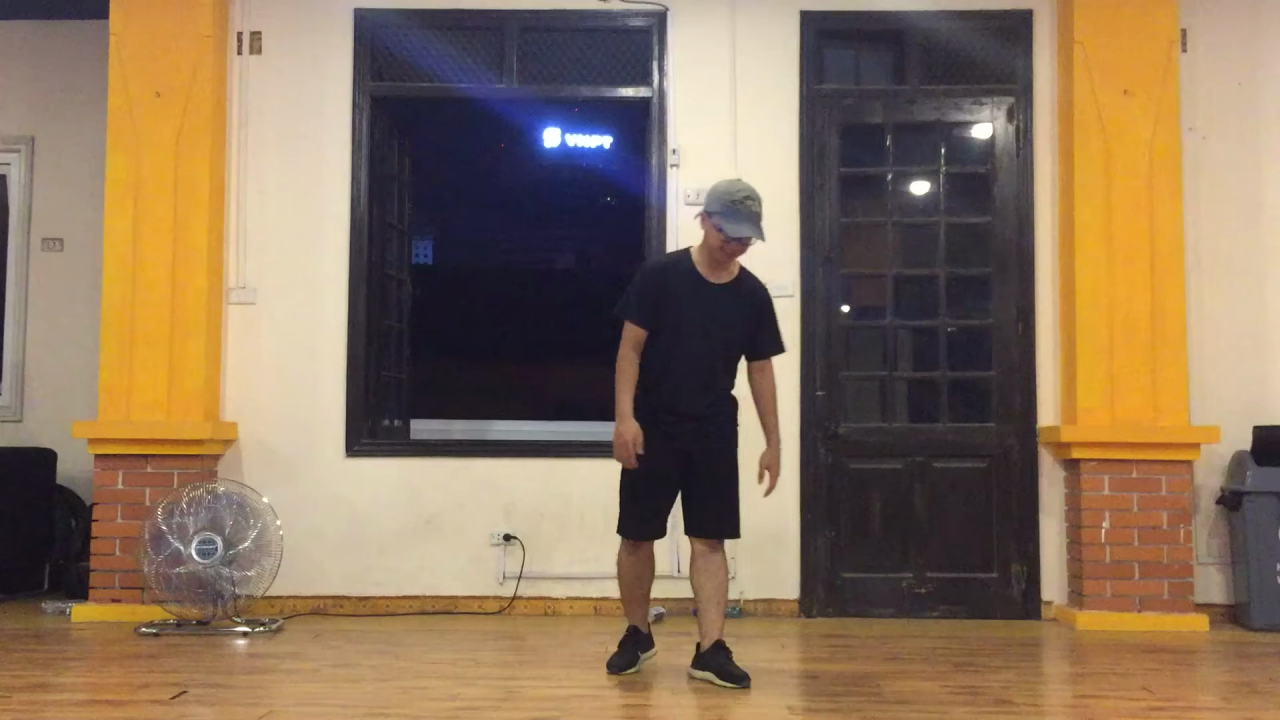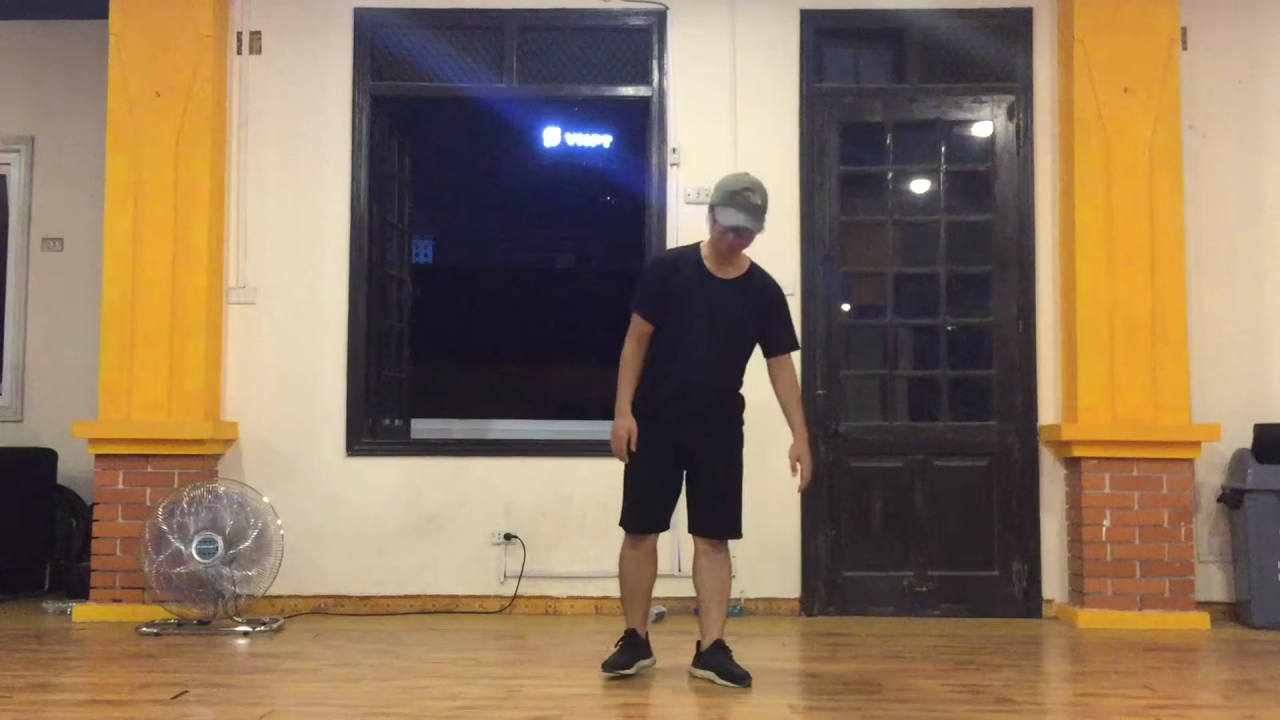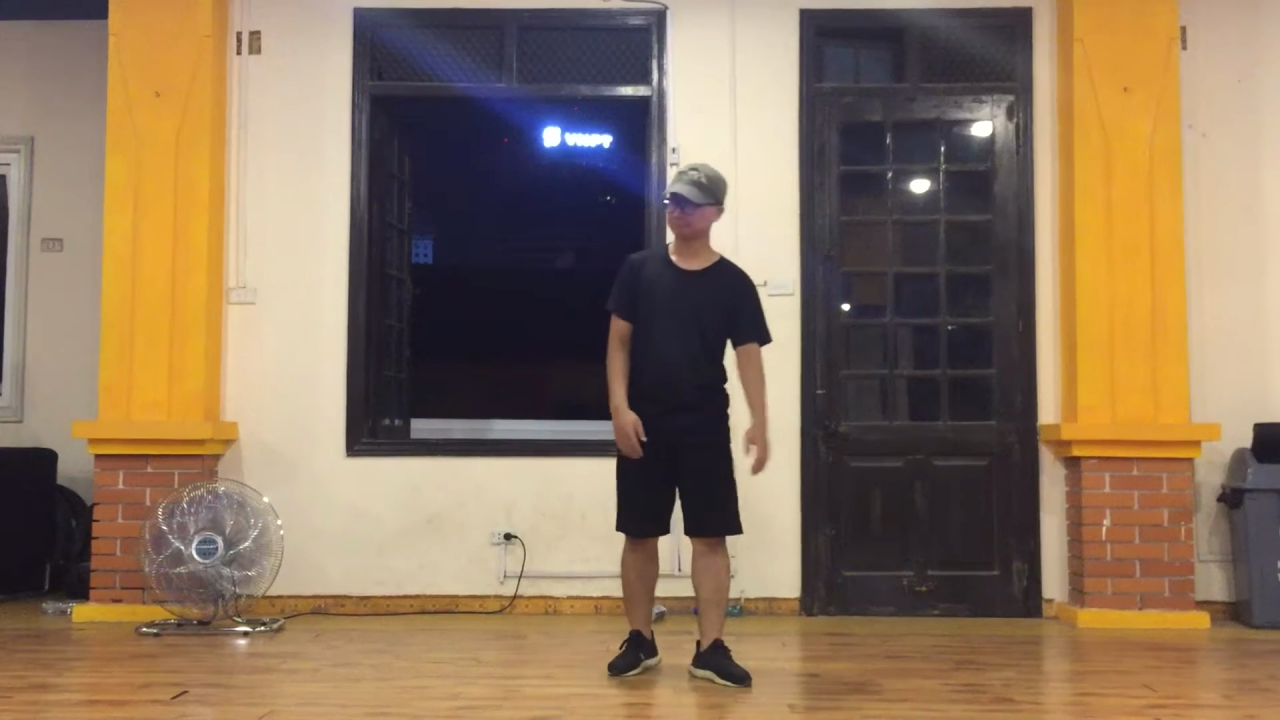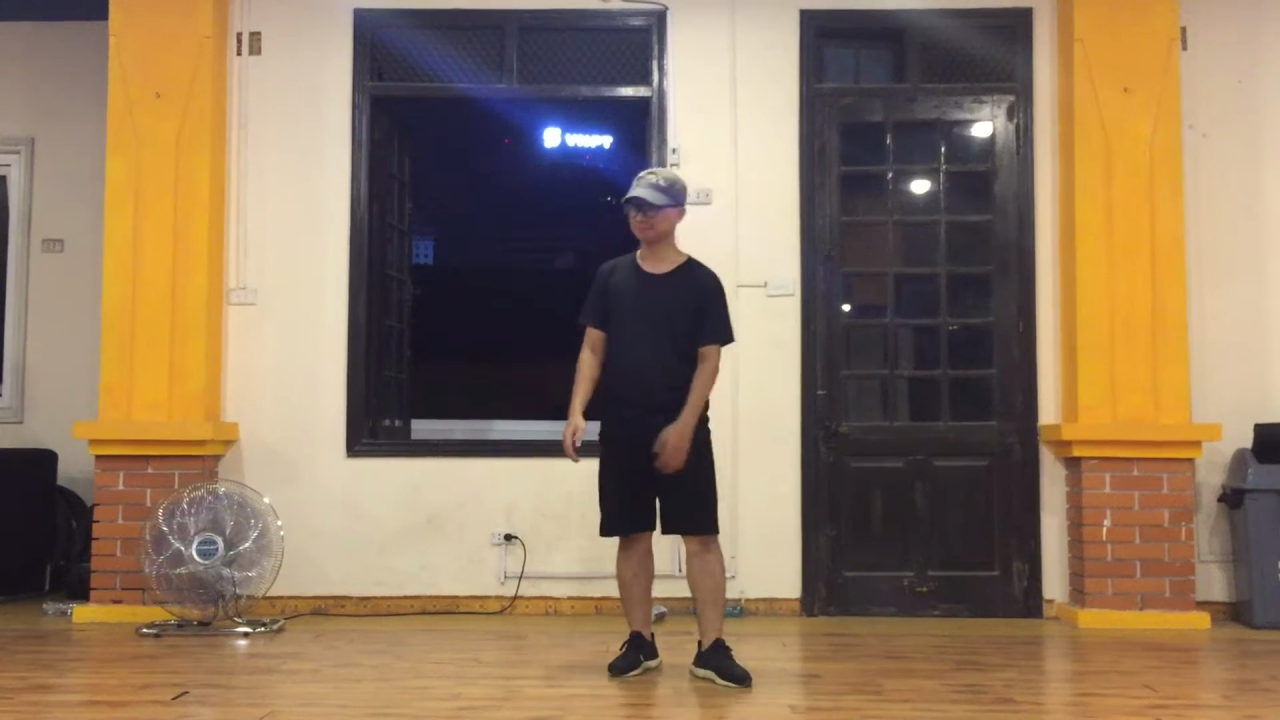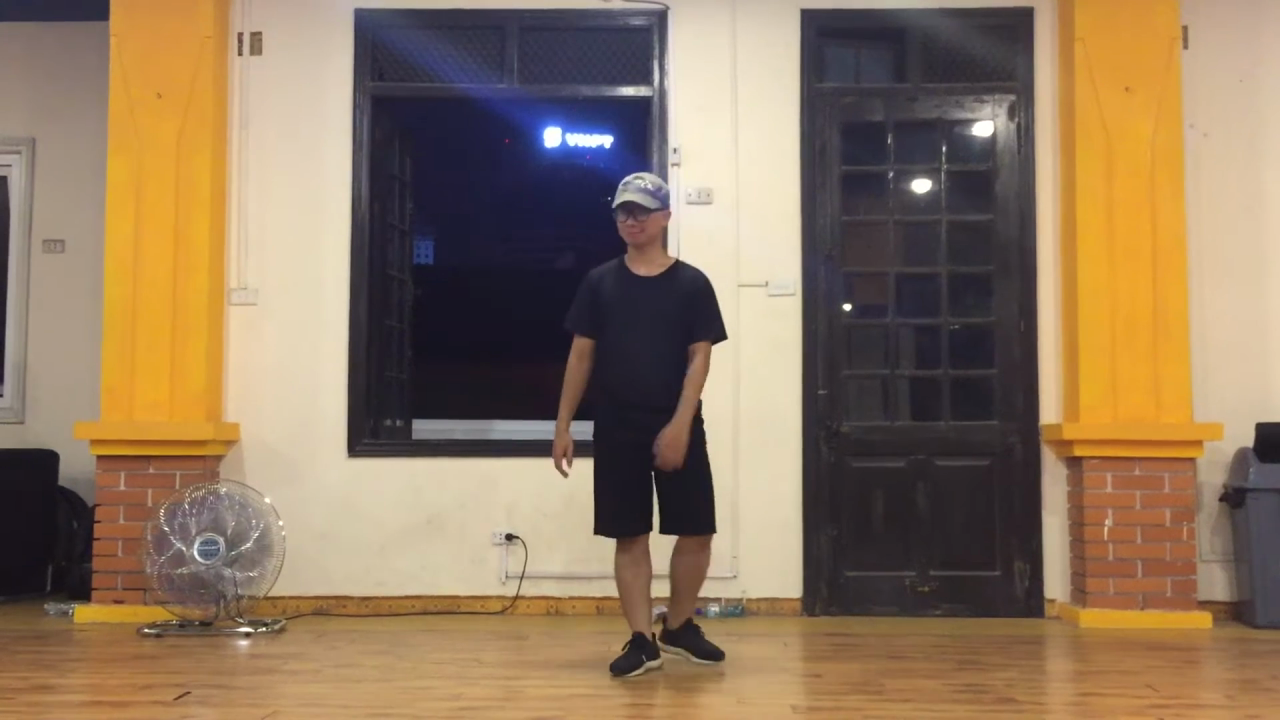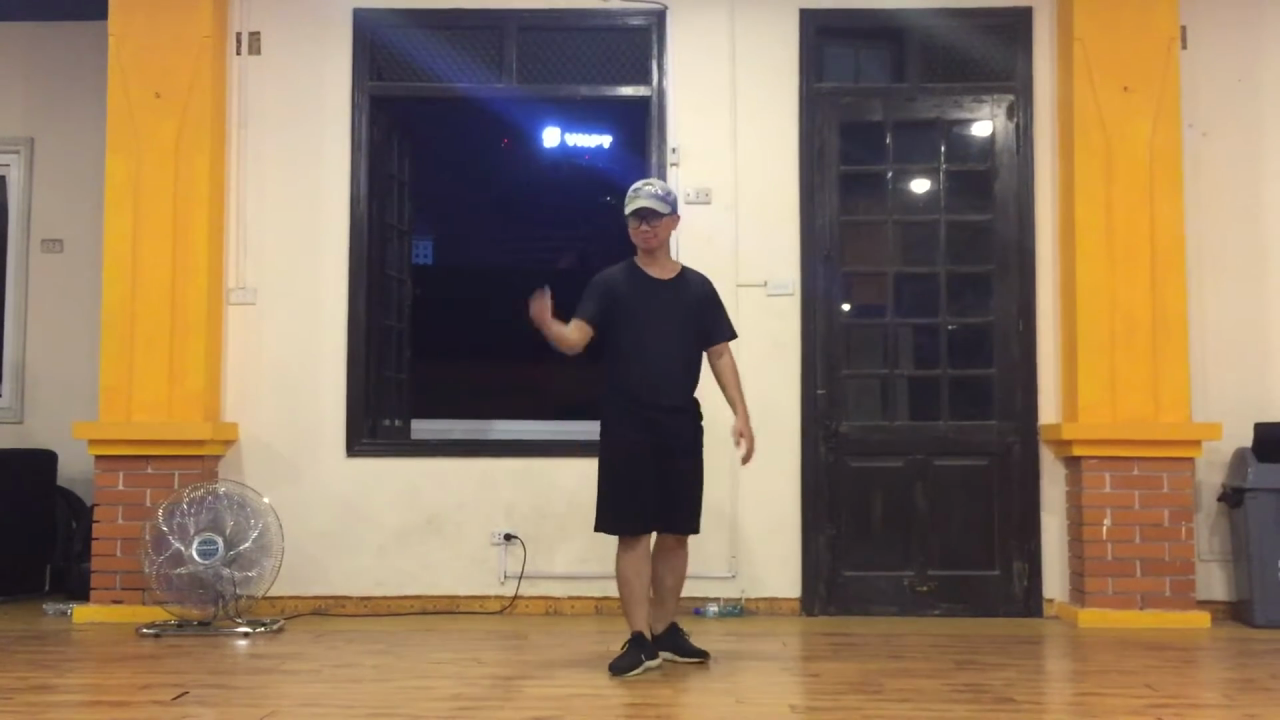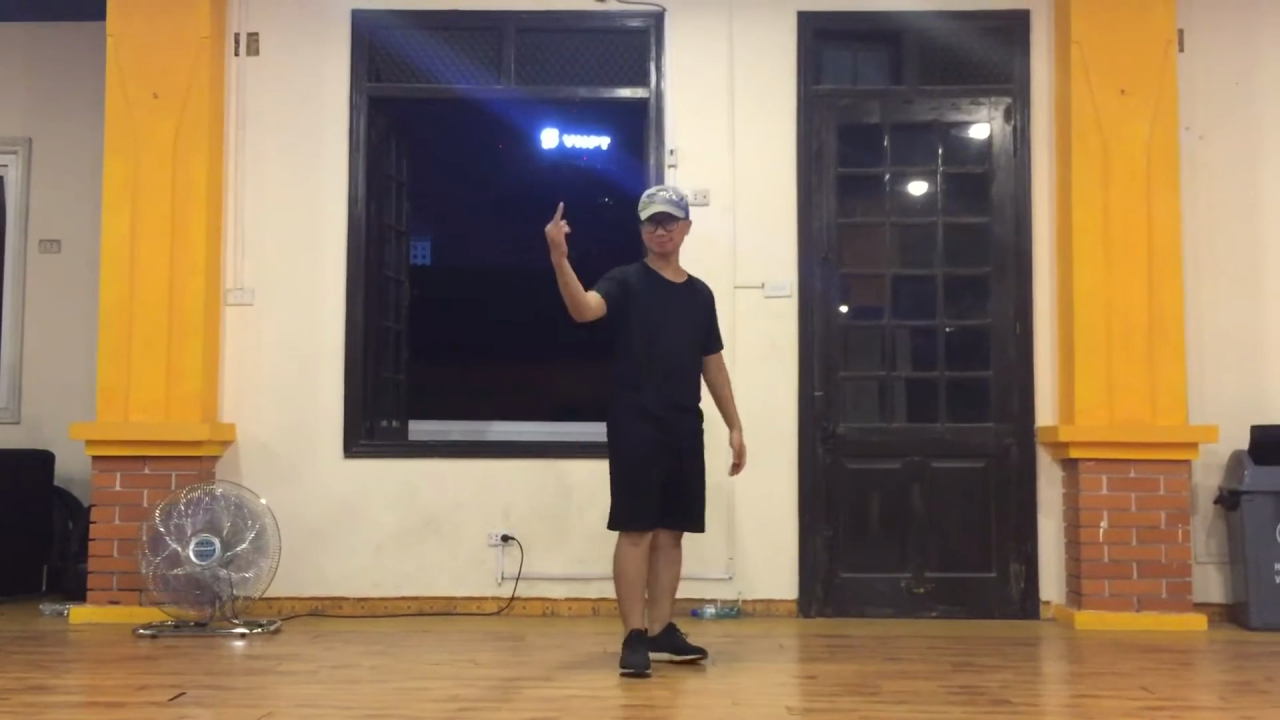
dt=0.3s
person 1, frame 1
left shoulder: (753, 294)
right shoulder: (660, 274)
left elbow: (760, 369)
right elbow: (630, 348)
left wrist: (772, 442)
right wrist: (625, 418)
left hip: (715, 432)
right hip: (654, 427)
left knee: (710, 538)
right knee: (638, 535)
left ankle: (710, 649)
right ankle: (636, 634)
person 1, frame 2
left shoulder: (764, 291)
right shoulder: (667, 268)
left elbow: (781, 364)
right elbow: (637, 341)
left wrist: (799, 436)
right wrist: (623, 411)
left hip: (719, 428)
right hip: (655, 422)
left knee: (713, 538)
right knee: (640, 531)
left ankle: (711, 648)
right ankle: (635, 638)
person 1, frame 3
left shoulder: (733, 283)
right shoulder: (640, 268)
left elbow: (748, 354)
right elbow: (618, 342)
left wrist: (758, 422)
right wrist: (620, 407)
left hip: (704, 425)
right hip: (642, 423)
left knee: (710, 536)
right knee: (639, 535)
left ankle: (710, 647)
right ankle: (640, 639)
person 1, frame 4
left shoulder: (702, 282)
right shoulder: (611, 276)
left elbow: (709, 361)
right elbow: (593, 348)
left wrist: (683, 426)
right wrist: (576, 412)
left hip: (679, 427)
right hip: (622, 428)
left knee: (701, 535)
right knee: (631, 535)
left ankle: (711, 648)
right ankle: (640, 640)
person 1, frame 5
left shoulder: (692, 284)
right shoulder: (600, 282)
left elbow: (700, 358)
right elbow: (581, 357)
left wrist: (679, 424)
right wrist: (563, 426)
left hip: (677, 428)
right hip: (616, 431)
left knee: (696, 533)
right knee: (629, 536)
left ankle: (679, 625)
right ankle: (642, 640)
person 1, frame 6
left shoulder: (698, 288)
right shoulder: (611, 283)
left elbow: (720, 354)
right elbow: (575, 338)
left wrist: (740, 413)
right wrist: (548, 326)
left hip: (682, 427)
right hip: (627, 427)
left knee: (675, 534)
right knee: (633, 533)
left ankle: (664, 630)
right ankle: (639, 639)
person 1, frame 7
left shoulder: (700, 294)
right shoulder: (627, 281)
left elbow: (713, 364)
right elbow: (583, 309)
left wrist: (735, 426)
right wrist: (559, 258)
left hip: (685, 426)
right hip: (636, 422)
left knee: (670, 531)
right knee: (635, 529)
left ankle: (661, 630)
right ankle: (635, 636)
